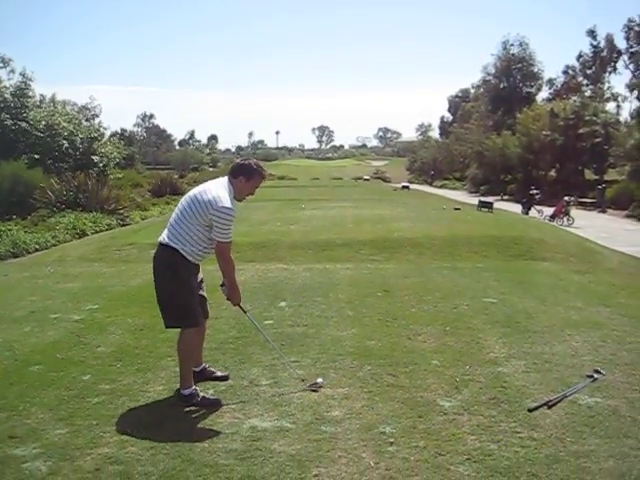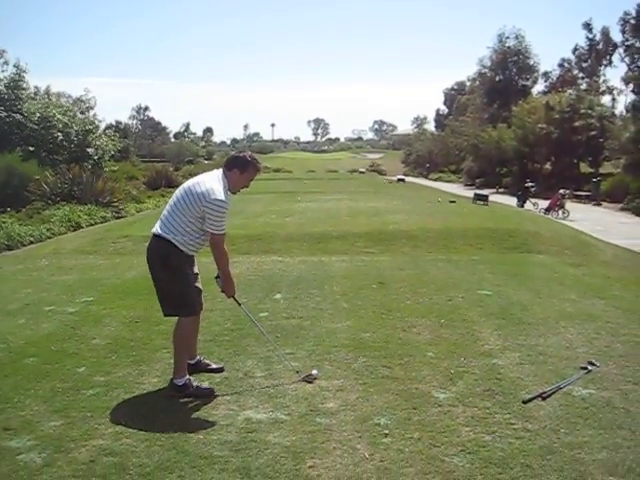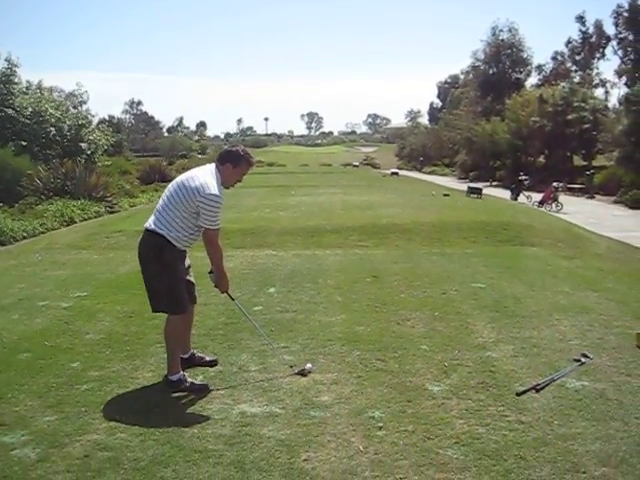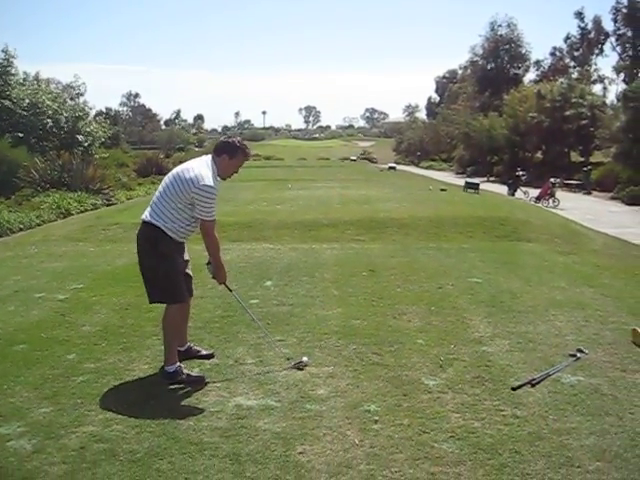
dt=0.2s
person 1, frame 1
left shoulder: (215, 187)
right shoulder: (223, 205)
left elbow: (218, 248)
right elbow: (224, 254)
left wrist: (227, 282)
right wrist: (233, 287)
left hip: (182, 258)
right hip: (175, 261)
left knee: (200, 316)
right knee: (190, 323)
left ankle: (197, 367)
right ankle: (187, 389)
person 1, frame 2
left shoulder: (210, 180)
right shoulder: (217, 197)
left elbow: (212, 239)
right elbow: (218, 246)
left wrist: (222, 273)
right wrist: (227, 279)
left hip: (176, 250)
right hip: (168, 252)
left knee: (194, 308)
right knee: (187, 313)
left ankle: (192, 359)
right ankle: (180, 379)
person 1, frame 3
left shoulder: (203, 174)
right shoulder: (210, 192)
left elbow: (207, 236)
right elbow: (212, 241)
left wrist: (215, 268)
right wrist: (221, 274)
left hip: (168, 245)
right hip: (161, 248)
left knee: (188, 302)
right knee: (177, 310)
left ankle: (186, 353)
right ankle: (174, 375)
person 1, frame 4
left shoulder: (200, 166)
right shoulder: (205, 183)
left elbow: (203, 227)
right elbow: (208, 232)
left wrist: (213, 260)
right wrist: (218, 266)
left hip: (168, 237)
right hip: (158, 239)
left knee: (184, 295)
right knee: (175, 300)
left ankle: (182, 346)
right ankle: (171, 367)
